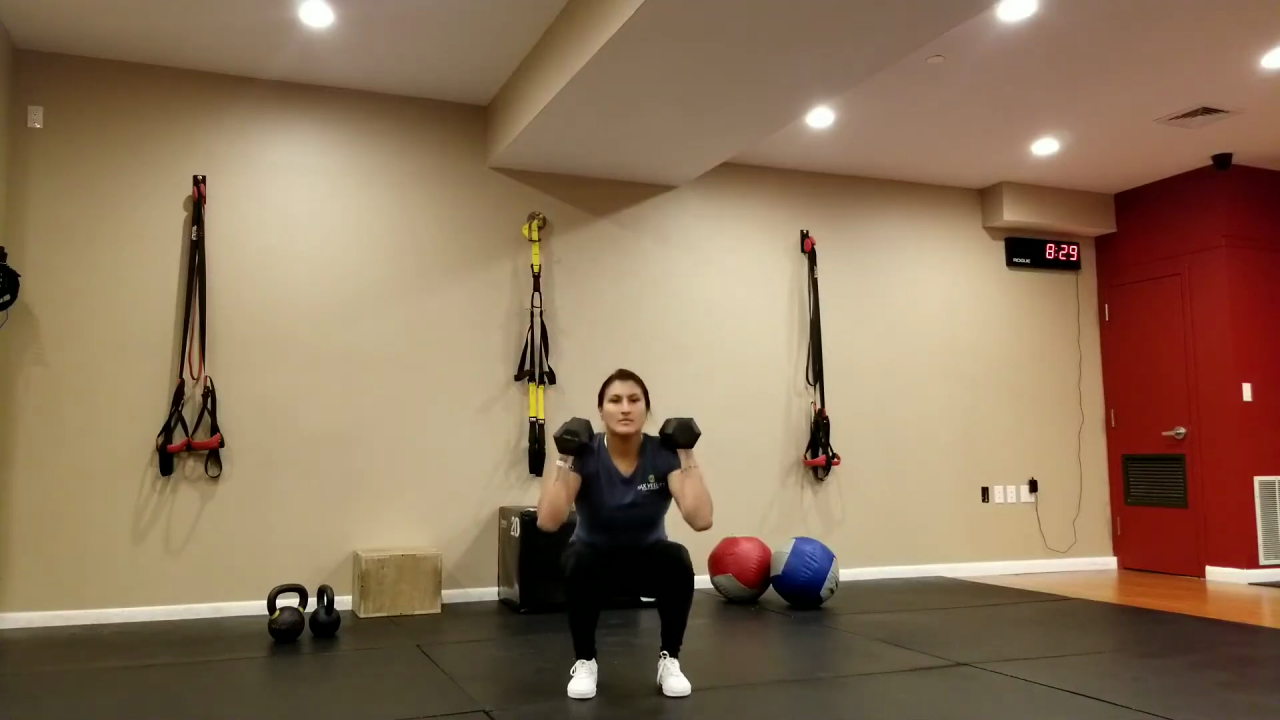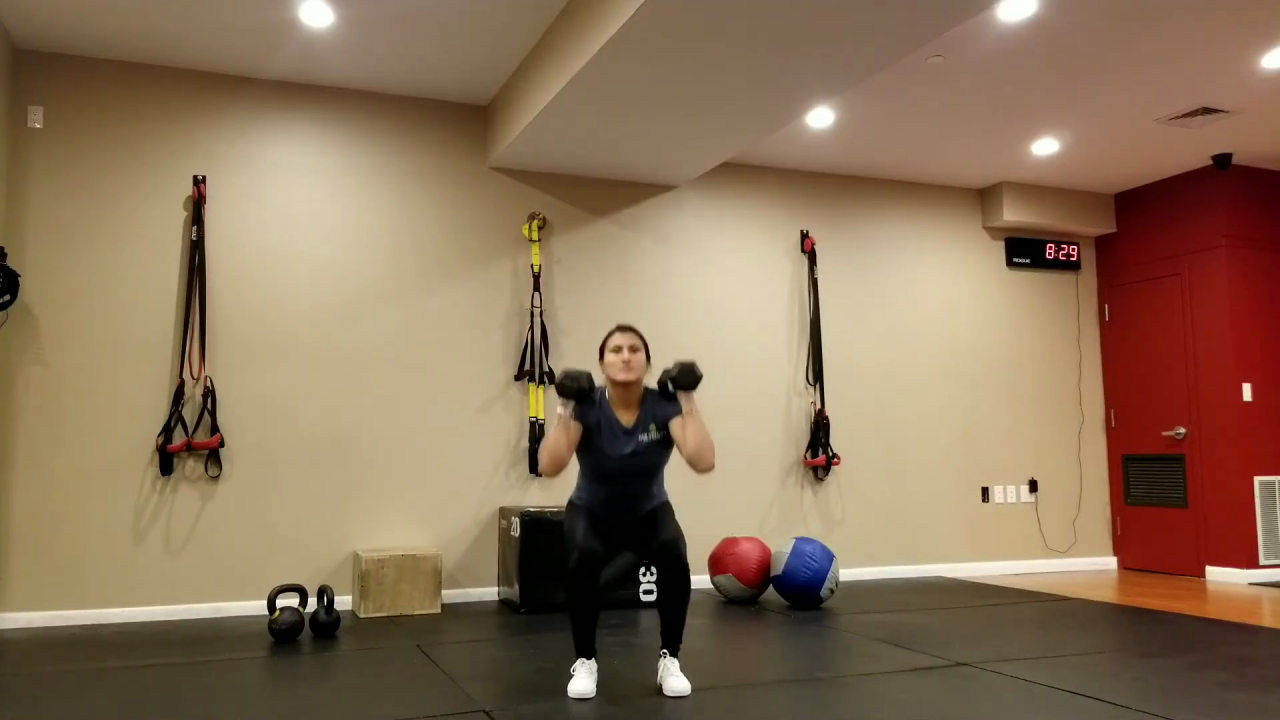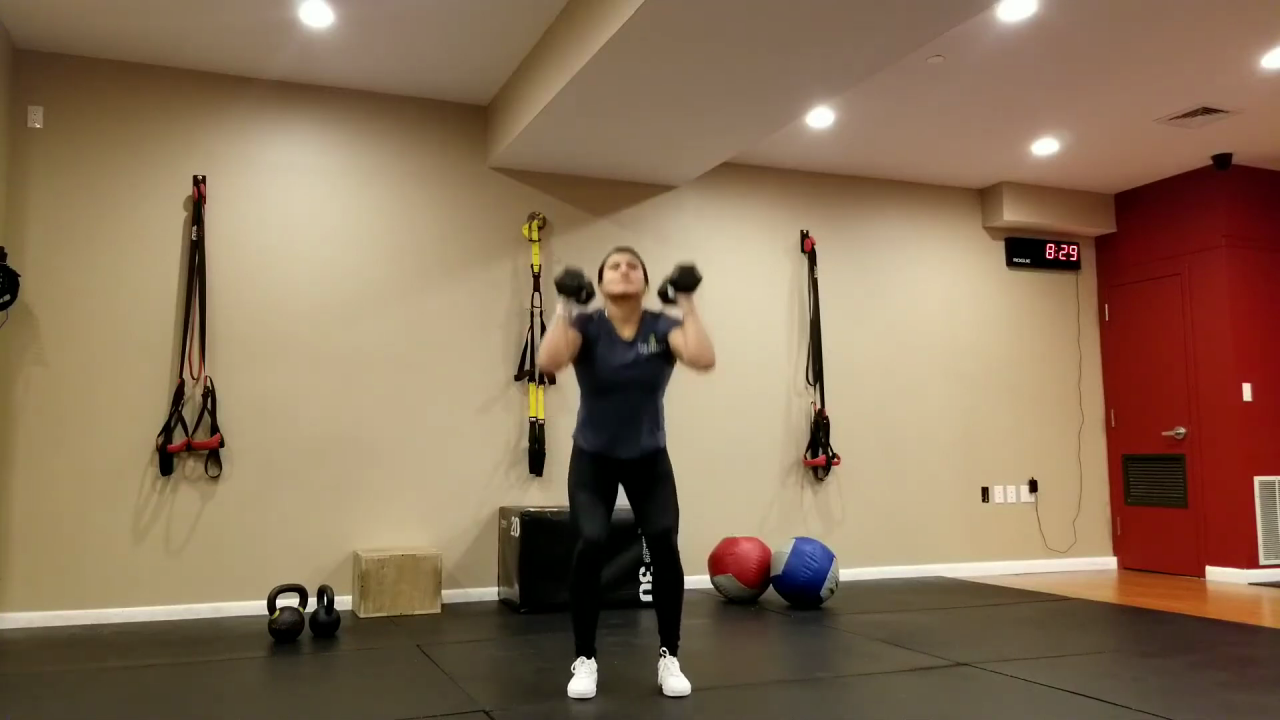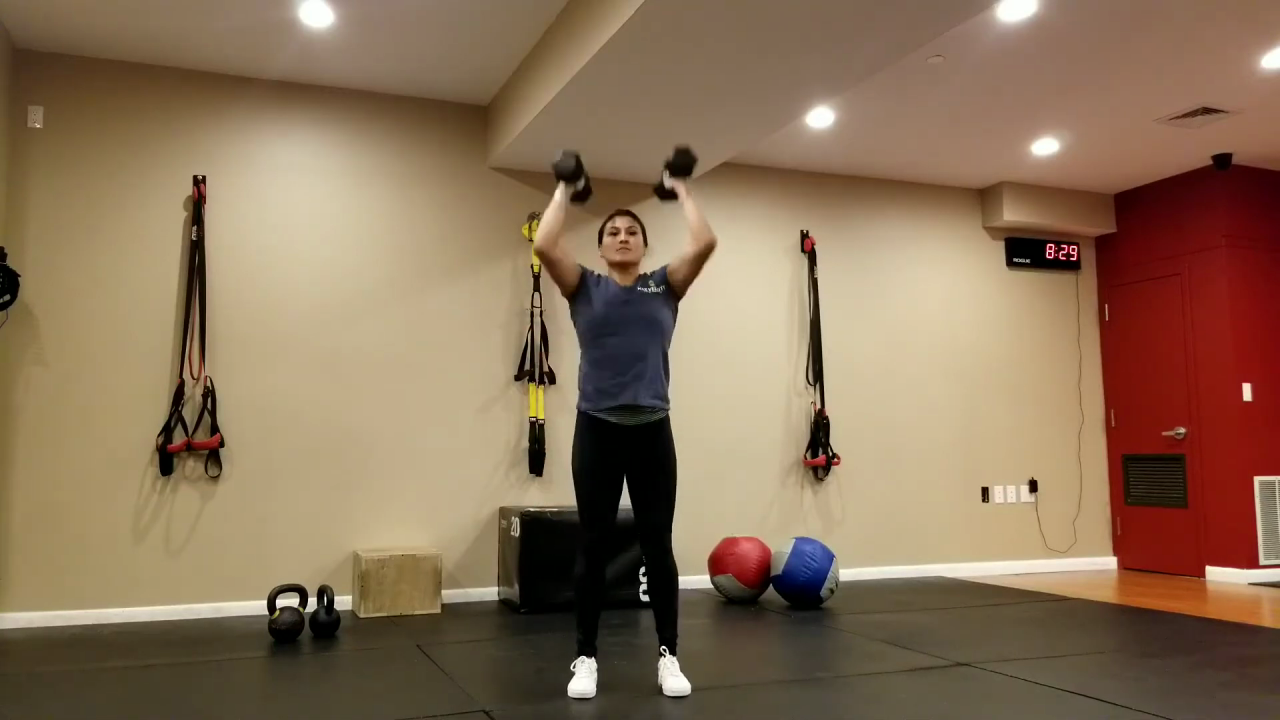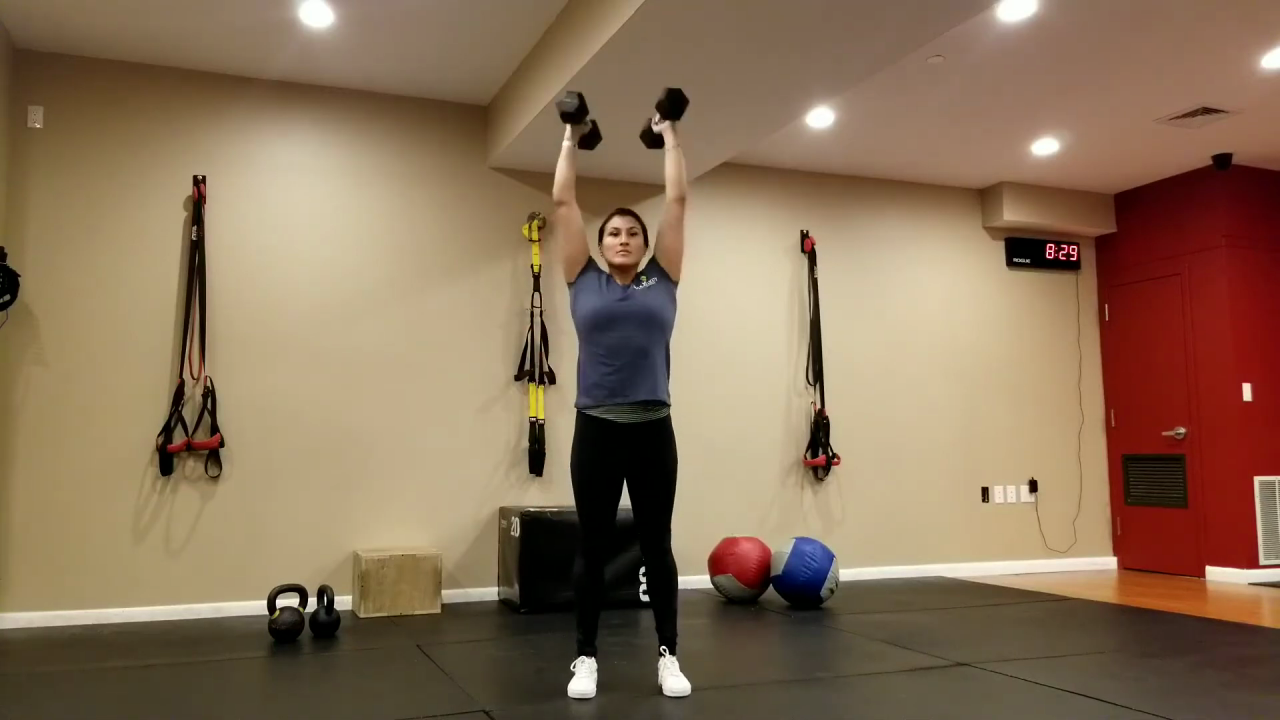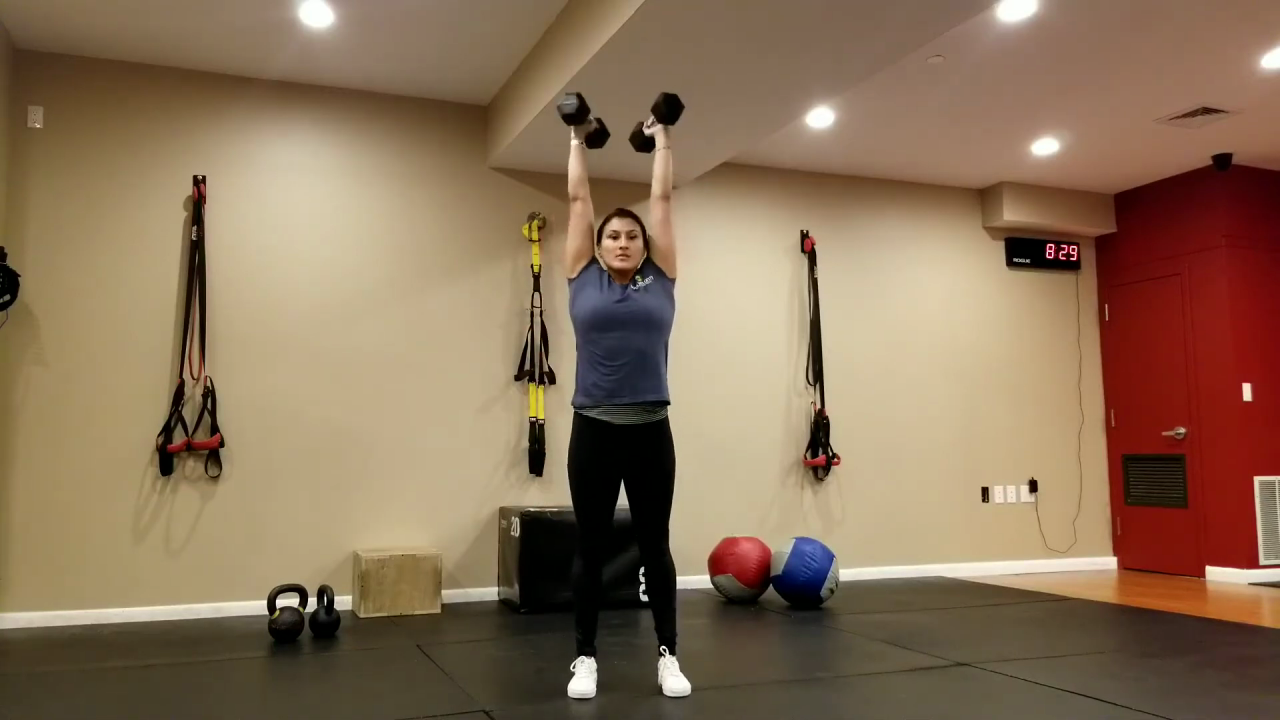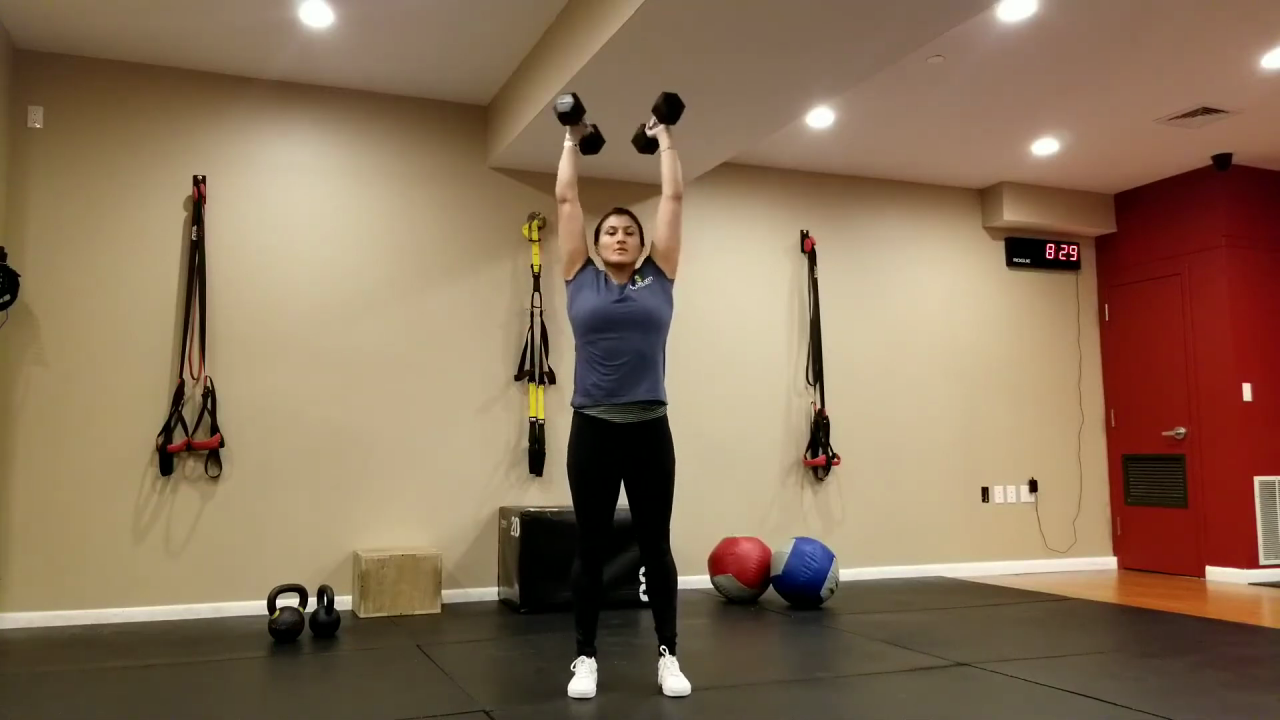
dt=0.2s
person 1, frame 1
left shoulder: (665, 456)
right shoulder: (585, 456)
left elbow: (702, 520)
right elbow: (548, 521)
left wrist: (688, 457)
right wrist: (564, 460)
left hip: (646, 555)
right hip: (595, 553)
left knee: (677, 562)
right knee: (581, 563)
left ankle: (669, 660)
right ankle: (584, 662)
person 1, frame 2
left shoulder: (664, 406)
right shoulder: (585, 407)
left elbow: (704, 461)
right elbow: (548, 466)
left wrist: (687, 403)
right wrist: (564, 407)
left hip: (649, 513)
right hip: (592, 513)
left knee: (673, 557)
right knee: (586, 558)
left ankle: (669, 660)
right ankle: (584, 661)
person 1, frame 3
left shoulder: (663, 327)
right shoulder: (586, 326)
left elbow: (705, 360)
right elbow: (547, 363)
left wrist: (688, 305)
right wrist: (563, 305)
left hip: (648, 458)
right hip: (593, 456)
left knee: (665, 546)
right knee: (590, 545)
left ankle: (669, 658)
right ankle: (585, 660)
person 1, frame 4
left shoulder: (662, 286)
right shoulder: (586, 287)
left elbow: (705, 244)
right elbow: (545, 246)
left wrist: (683, 193)
right wrist: (564, 193)
left hip: (651, 427)
right hip: (596, 427)
left knee: (658, 543)
right knee: (593, 544)
left ankle: (668, 656)
right ankle: (585, 658)
person 1, frame 5
left shoulder: (662, 281)
right shoulder: (584, 281)
left elbow: (677, 198)
right elbow: (563, 202)
left wrist: (670, 139)
right wrist: (570, 142)
left hip: (653, 429)
right hip: (597, 429)
left knee: (657, 545)
right knee: (593, 546)
left ankle: (668, 656)
right ankle: (585, 658)
person 1, frame 6
left shoulder: (659, 281)
right shoulder: (584, 280)
left elbow: (661, 198)
right elbow: (577, 198)
left wrist: (660, 139)
right wrist: (578, 141)
left hip: (650, 431)
right hip: (594, 430)
left knee: (655, 546)
right knee: (590, 547)
left ankle: (668, 656)
right ankle: (585, 658)
person 1, frame 7
left shoulder: (657, 280)
right shoulder: (581, 281)
left elbow: (674, 199)
right elbow: (565, 201)
left wrist: (664, 138)
right wrist: (572, 142)
left hip: (649, 429)
right hip: (593, 429)
left knee: (654, 545)
right knee: (591, 546)
left ankle: (667, 655)
right ankle: (585, 658)
